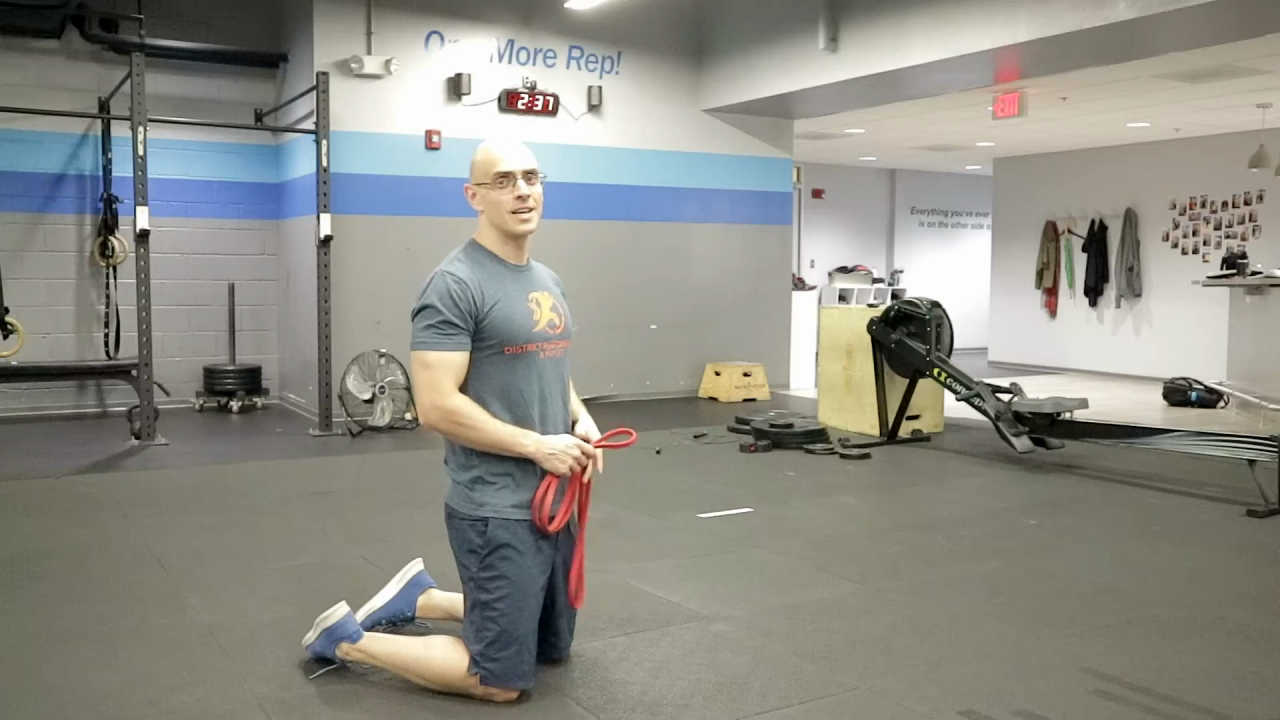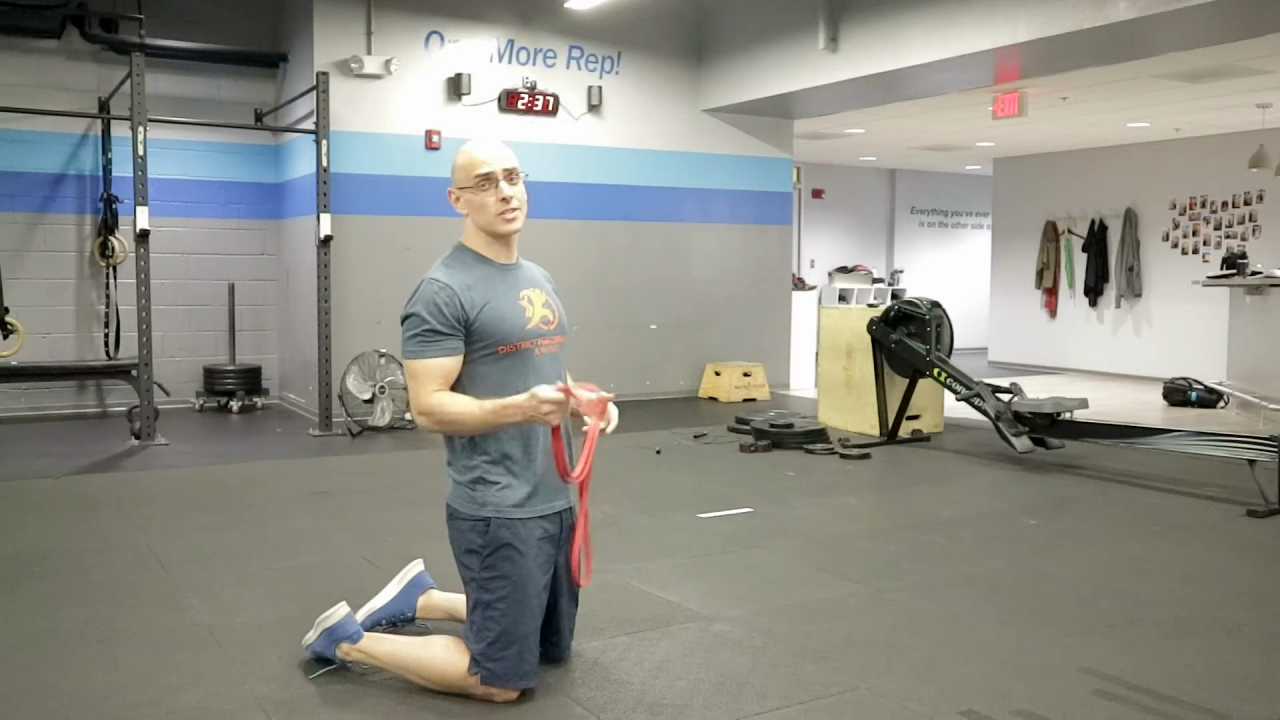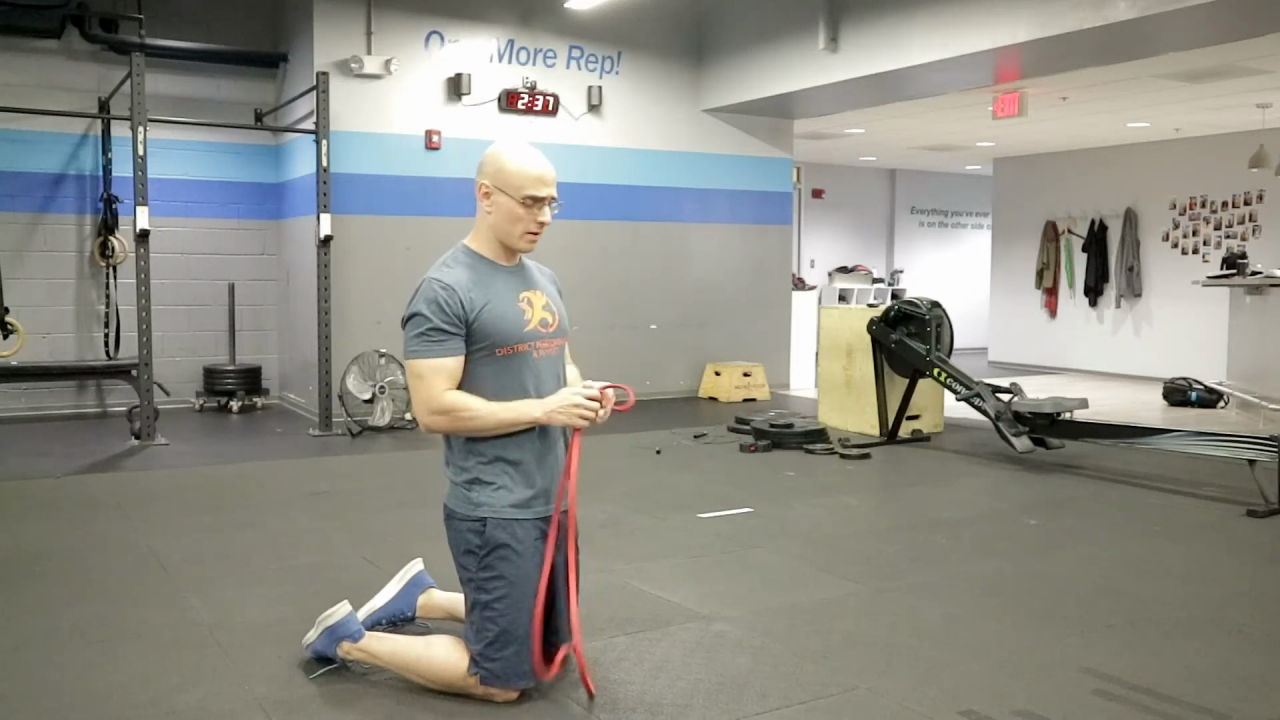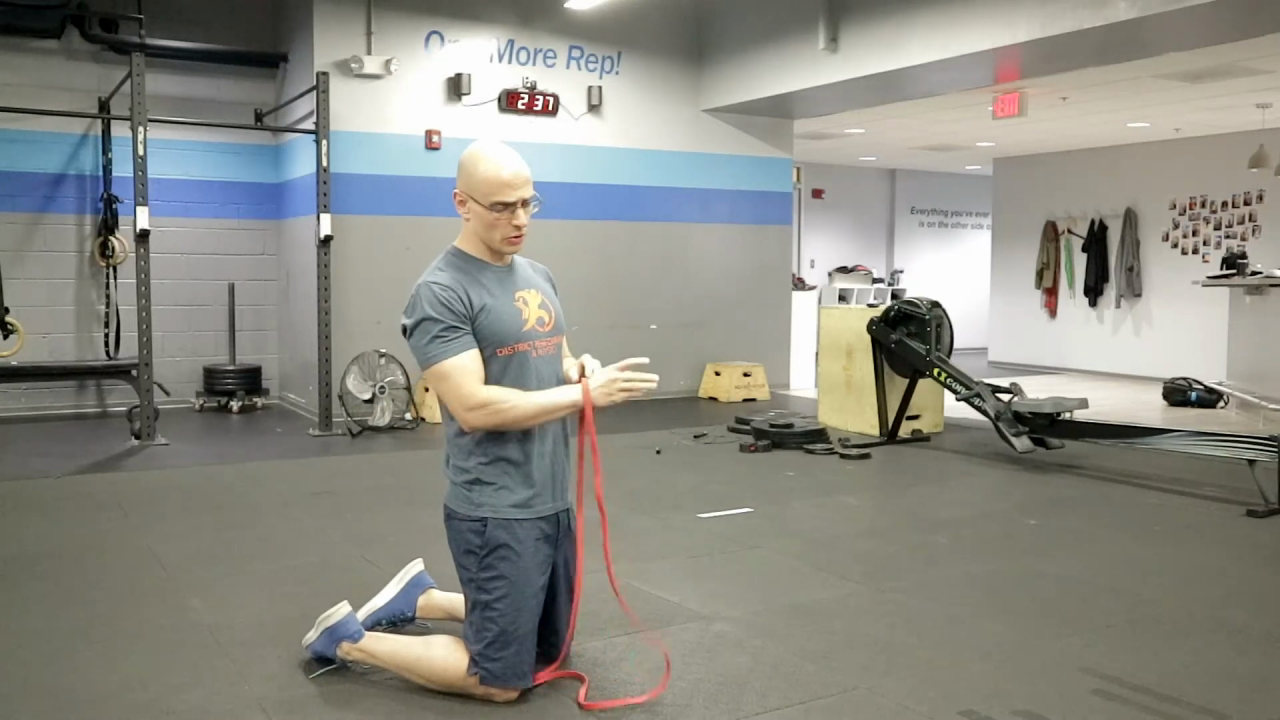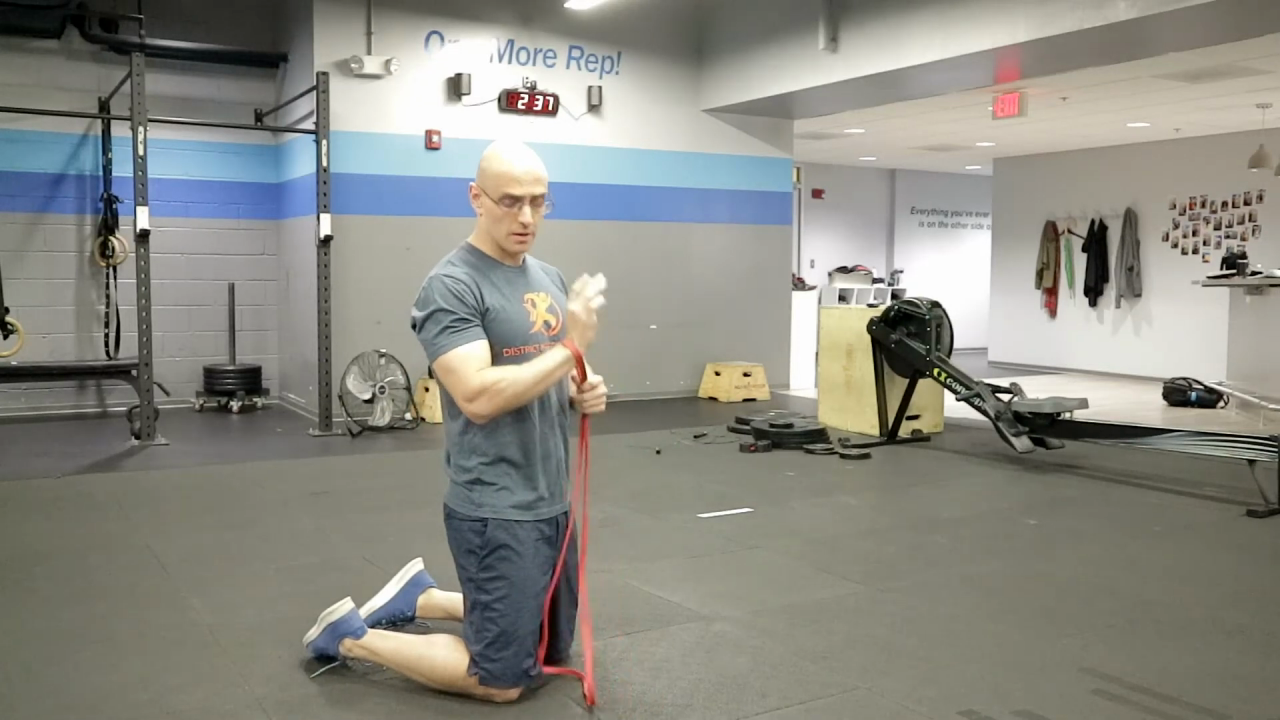
dt=1s
person 1, frame 1
left shoulder: (547, 280)
right shoulder: (455, 285)
right elbow: (437, 406)
left wrist: (581, 418)
right wrist: (536, 445)
right hip: (496, 509)
left knee: (552, 647)
right knee: (502, 679)
left ankle: (421, 597)
right ankle: (348, 640)
person 1, frame 2
left shoulder: (539, 278)
right shoulder: (444, 290)
right elbow: (429, 408)
left wrist: (581, 398)
right wrist: (521, 409)
left hip: (554, 499)
right hip: (497, 510)
left knee: (550, 648)
right knee: (502, 679)
left ankle: (420, 597)
right ankle: (350, 639)
person 1, frame 3
left shoulder: (544, 279)
right shoulder: (446, 290)
right elbow: (435, 410)
left wrist: (582, 393)
right wrist: (542, 409)
left hip: (550, 501)
right hip: (494, 510)
left knee: (549, 649)
right knee: (503, 678)
left ankle: (422, 597)
right ankle: (352, 639)
person 1, frame 4
left shoulder: (538, 276)
right shoulder: (440, 293)
right elbow: (474, 408)
left wrist: (582, 369)
right wrist: (585, 394)
left hip: (552, 500)
right hip: (495, 511)
left knee: (547, 649)
right knee: (503, 679)
left ankle: (421, 598)
right ankle: (351, 640)
person 1, frame 5
left shoulder: (548, 278)
right shoulder: (451, 287)
right elbow: (479, 397)
left wrist: (583, 389)
right wrist: (571, 345)
left hip: (551, 502)
right hip: (494, 510)
left knee: (549, 649)
right knee: (502, 679)
left ankle: (420, 597)
right ankle: (351, 636)
